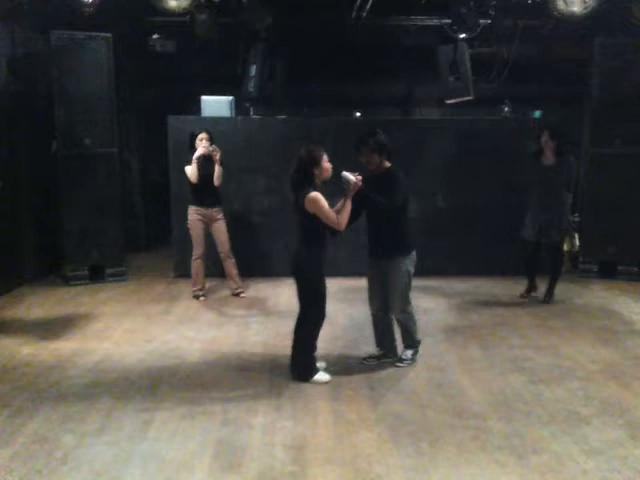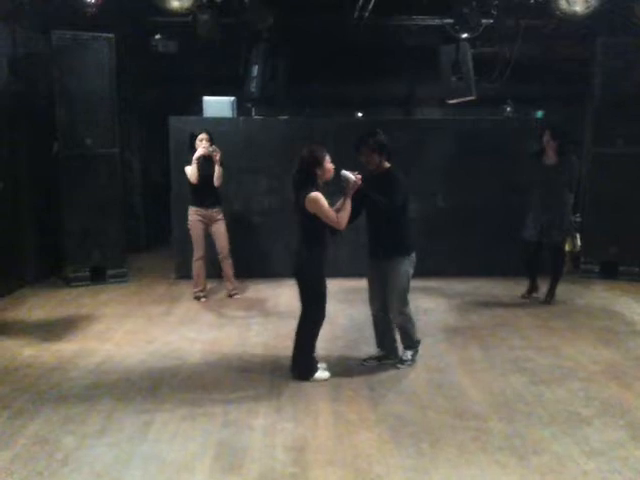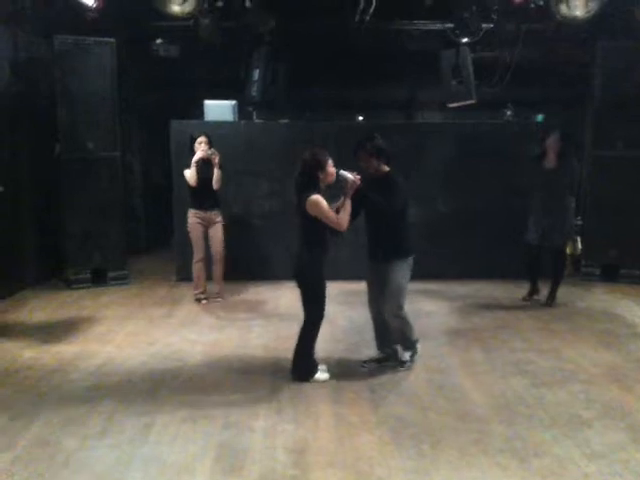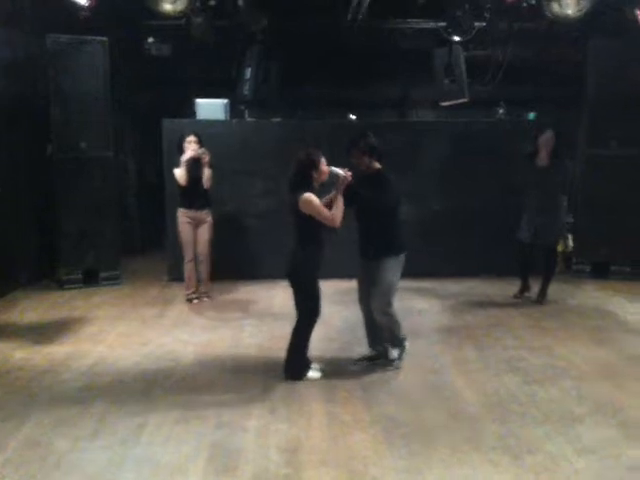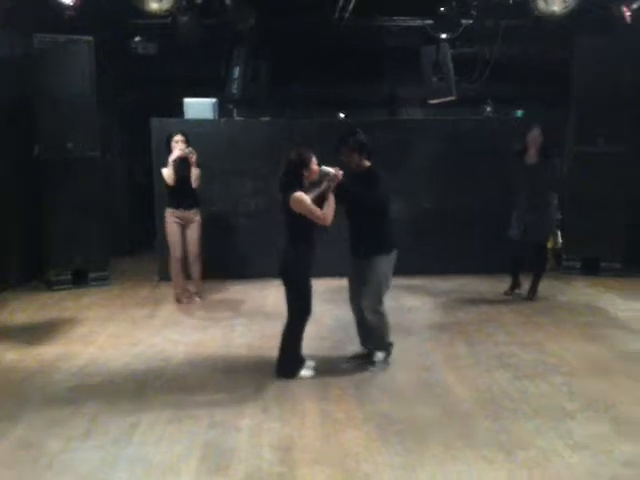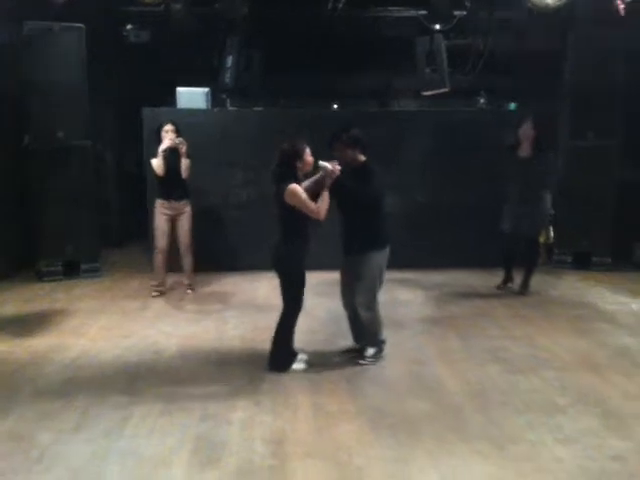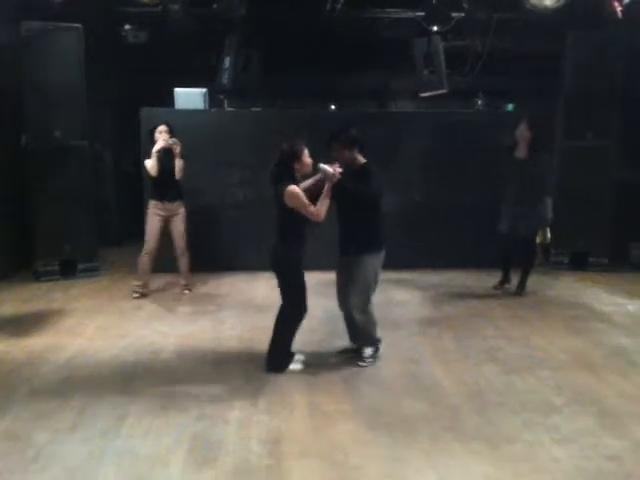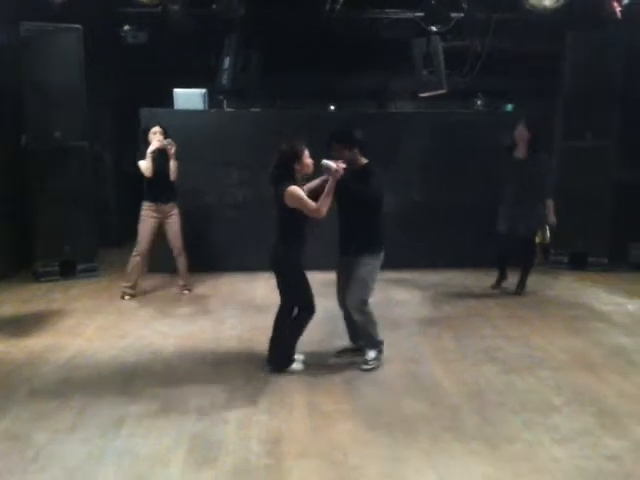
dt=0.1s
person 1, frame 1
left shoulder: (396, 180)
right shoulder: (369, 180)
left elbow: (390, 209)
right elbow: (356, 211)
left wrist: (362, 191)
left hip: (400, 253)
right hip: (376, 253)
left knee: (400, 306)
right knee: (377, 306)
left ankle: (412, 346)
right ankle: (387, 349)
person 1, frame 2
left shoulder: (395, 180)
right shoulder: (368, 180)
left elbow: (390, 208)
right elbow: (356, 211)
left wrist: (362, 190)
left hip: (399, 254)
right hip: (376, 254)
left knee: (397, 307)
right knee: (378, 307)
left ankle: (411, 347)
right ankle: (387, 350)
person 1, frame 3
left shoulder: (394, 184)
right shoulder: (368, 184)
left elbow: (389, 211)
right elbow: (353, 213)
left wrist: (362, 191)
left hip: (398, 256)
right hip: (376, 256)
left knee: (392, 308)
right knee: (376, 308)
left ankle: (409, 347)
right ankle: (387, 352)
person 1, frame 4
left shoulder: (385, 182)
right shoulder: (359, 181)
left elbow: (382, 207)
right elbow: (344, 207)
left wrist: (353, 188)
left hip: (390, 253)
right hip: (368, 253)
left knee: (380, 305)
right knee: (367, 305)
left ankle: (397, 344)
right ankle: (379, 350)
person 1, frame 5
left shoulder: (375, 179)
right shoulder: (350, 180)
left elbow: (372, 203)
right elbow: (334, 205)
left wrist: (343, 186)
left hip: (380, 252)
right hip: (359, 251)
left knee: (371, 304)
right knee: (357, 304)
left ankle: (384, 347)
right ankle: (370, 347)
person 1, frame 6
left shoulder: (370, 174)
right shoulder: (344, 174)
left elbow: (368, 198)
left wrist: (339, 180)
left hip: (373, 247)
right hip: (351, 246)
left knee: (365, 300)
right knee: (349, 299)
left ankle: (375, 345)
right ankle: (362, 342)
person 1, frame 7
left shoulder: (369, 175)
right shoulder: (345, 176)
left elbow: (367, 199)
left wrist: (339, 182)
left hip: (369, 250)
right hip: (347, 248)
left knee: (359, 301)
right knee: (345, 301)
left ankle: (372, 344)
right ankle: (358, 343)
person 1, frame 8
left shoulder: (370, 176)
right shoulder: (346, 175)
left elbow: (369, 197)
left wrist: (342, 179)
left hip: (369, 250)
right hip: (347, 248)
left knee: (356, 301)
right knee: (345, 300)
left ankle: (374, 346)
right ankle: (358, 343)
person 2, frame 1
left shoulder: (306, 192)
right shoulder: (312, 196)
left elbow: (329, 216)
right elbow: (339, 224)
left wrist: (346, 196)
right wrist: (351, 195)
left hip: (306, 259)
right hip: (309, 262)
left knee: (308, 312)
right knee: (315, 314)
left ankle: (302, 361)
right ankle: (304, 370)
person 2, frame 2
left shoulder: (308, 193)
right shoulder: (313, 196)
left elbow: (329, 215)
right elbow: (339, 223)
left wrist: (346, 195)
right wrist: (350, 193)
left hip: (307, 259)
right hip: (310, 262)
left knee: (309, 312)
right knee: (315, 314)
left ankle: (303, 361)
right ankle: (304, 369)
person 2, frame 3
left shoulder: (312, 196)
right shoulder: (313, 199)
left elbow: (330, 216)
right elbow: (341, 224)
left wrist: (346, 195)
right wrist: (349, 195)
left hip: (310, 263)
right hip: (309, 265)
left knee: (314, 314)
right knee: (314, 316)
left ankle: (306, 362)
right ankle: (303, 370)
person 2, frame 4
left shoulder: (306, 195)
right shoulder: (306, 197)
left elbow: (322, 210)
right elbow: (334, 220)
left wrist: (337, 191)
right wrist: (340, 190)
left hip: (305, 262)
right hip: (304, 264)
left knee: (309, 313)
right knee: (307, 314)
left ankle: (299, 361)
right ankle: (296, 369)
person 2, frame 5
left shoulder: (297, 193)
right shoulder: (297, 197)
left elbow: (311, 200)
right elbow: (325, 219)
left wrist: (327, 185)
right wrist: (331, 188)
left hip: (298, 260)
right hip: (296, 262)
left knee: (301, 311)
right knee: (299, 313)
left ankle: (294, 359)
right ankle: (288, 366)
person 2, frame 6
left shoulder: (292, 185)
right shoulder: (291, 189)
left elbow: (304, 189)
right elbow: (319, 213)
left wrist: (322, 176)
right wrist: (327, 183)
left hip: (291, 253)
right hip: (289, 255)
left knee: (293, 304)
right knee: (292, 306)
left ankle: (285, 353)
right ankle: (280, 360)
person 2, frame 7
left shoulder: (289, 186)
right shoulder: (290, 190)
left elbow: (302, 188)
right elbow: (318, 215)
left wrist: (322, 176)
right wrist: (329, 185)
left hip: (286, 254)
right hip: (288, 257)
left knee: (290, 304)
right knee: (298, 307)
left ankle: (281, 353)
right ankle: (278, 360)
person 2, frame 8
left shoulder: (290, 187)
right shoulder: (290, 191)
left elbow: (305, 190)
right elbow: (319, 211)
left wrist: (327, 177)
right wrist: (333, 181)
left hip: (286, 255)
right hip: (287, 257)
left knee: (289, 304)
right knee: (306, 307)
left ankle: (280, 353)
right ankle: (280, 359)
person 3, frame 1
left shoulder: (565, 162)
right shoulder: (535, 161)
left elbow: (569, 189)
right elbow: (531, 186)
left wrist: (565, 210)
left hip: (557, 214)
right hip: (536, 212)
left knee: (555, 252)
right knee: (530, 250)
left ankle: (551, 289)
right ankle: (531, 284)
person 3, frame 2
left shoulder: (567, 162)
right shoulder: (537, 160)
left elbow: (571, 189)
right elbow: (532, 186)
left wrist: (567, 210)
right wrist: (531, 208)
left hip: (558, 214)
right hip: (537, 212)
left knee: (556, 252)
right knee: (531, 250)
left ankle: (552, 290)
right ankle: (532, 285)
person 3, frame 3
left shoulder: (568, 165)
right shoulder: (537, 164)
left elbow: (572, 192)
right elbow: (533, 190)
left wrist: (570, 214)
left hip: (560, 217)
right hip: (538, 216)
left knee: (557, 255)
right knee: (533, 252)
left ankle: (552, 293)
right ankle: (533, 288)
person 3, frame 4
left shoulder: (559, 164)
right shoulder: (530, 162)
left elbow: (563, 191)
right elbow: (525, 188)
left wrist: (562, 213)
left hip: (552, 215)
right hip: (531, 214)
left knee: (549, 252)
right knee: (525, 250)
left ankle: (543, 290)
right ankle: (524, 285)
person 3, frame 5
left shoulder: (548, 163)
right shoulder: (519, 161)
left elbow: (552, 189)
right elbow: (516, 187)
left wrist: (552, 209)
left hip: (542, 213)
right hip: (521, 211)
left knee: (539, 249)
right knee: (517, 248)
left ankle: (534, 287)
right ankle: (515, 282)
person 3, frame 6
left shoulder: (543, 157)
right shoulder: (512, 155)
left elbow: (547, 186)
right elbow: (509, 181)
left wrist: (546, 208)
right wrist: (508, 201)
left hip: (533, 207)
right hip: (513, 206)
left knee: (531, 243)
right knee: (509, 242)
left ankle: (526, 281)
right ankle: (507, 276)
person 3, frame 7
left shoulder: (540, 158)
right shoulder: (510, 156)
left elbow: (546, 187)
right elbow: (507, 183)
left wrist: (547, 211)
right wrist: (505, 203)
left hip: (531, 209)
right hip: (510, 206)
left knee: (527, 244)
right knee: (506, 243)
left ankle: (523, 282)
right ankle: (505, 277)
person 3, frame 8
left shoulder: (539, 159)
right shoulder: (509, 156)
left elbow: (546, 187)
right elbow: (505, 183)
left wrist: (550, 213)
right wrist: (504, 203)
left hip: (529, 208)
right hip: (509, 206)
left knee: (527, 244)
right knee: (505, 243)
left ankle: (522, 281)
right ankle: (501, 275)
person 4, frame 1
left shoulder: (215, 160)
right shoulder: (190, 161)
left elbow: (217, 182)
right elbow: (193, 179)
left wrist: (217, 161)
right wrist: (196, 158)
left hip: (216, 210)
right hip: (196, 211)
left knee: (225, 250)
right knee: (198, 252)
left ankle: (236, 287)
right ankle: (198, 290)
person 4, frame 2
left shoulder: (215, 161)
right shoulder: (190, 161)
left elbow: (217, 183)
right elbow: (193, 180)
left wrist: (217, 162)
right wrist: (195, 158)
left hip: (215, 211)
right hip: (197, 211)
left knee: (224, 251)
right knee: (199, 253)
left ankle: (232, 288)
right ankle: (199, 291)
person 4, frame 3
left shoulder: (213, 164)
right shoulder: (190, 164)
left elbow: (216, 186)
right elbow: (192, 182)
left wrist: (216, 165)
right wrist: (194, 162)
left hip: (214, 214)
right hip: (196, 214)
left knee: (218, 253)
right knee: (199, 256)
left ankle: (217, 291)
right ankle: (200, 292)
person 4, frame 4
left shoulder: (203, 163)
right shoulder: (179, 164)
left elbow: (207, 185)
right elbow: (182, 182)
left wrist: (206, 164)
right wrist: (184, 161)
left hip: (204, 213)
right hip: (185, 213)
left knee: (203, 254)
right knee: (189, 255)
left ankle: (204, 291)
right ankle: (191, 292)
person 4, frame 5
left shoulder: (191, 162)
right shoulder: (167, 163)
left elbow: (195, 184)
right elbow: (170, 181)
left wrist: (193, 164)
right wrist: (172, 161)
left hip: (192, 213)
right hip: (173, 213)
left knee: (194, 254)
right knee: (176, 255)
left ankle: (196, 291)
right ankle: (180, 292)
person 4, frame 6
left shoulder: (181, 153)
right shoulder: (157, 154)
left elbow: (185, 175)
right elbow: (160, 172)
left wrist: (183, 154)
right wrist: (161, 151)
left hip: (183, 204)
right hip: (163, 204)
left knee: (185, 246)
right knee: (161, 247)
left ankle: (189, 283)
right ankle: (158, 285)
person 4, frame 7
left shoulder: (175, 153)
right shoulder: (150, 154)
left elbow: (179, 175)
right elbow: (153, 172)
left wrist: (177, 155)
right wrist: (155, 152)
left hip: (176, 205)
right hip: (156, 205)
left knee: (181, 247)
right knee: (150, 247)
left ankle: (185, 283)
right ankle: (140, 286)
person 4, frame 8
left shoulder: (169, 154)
right shoulder: (144, 156)
left elbow: (173, 177)
right elbow: (147, 173)
left wrist: (172, 156)
right wrist: (150, 152)
left hip: (170, 207)
right hip: (150, 207)
left knee: (178, 247)
right knee: (141, 249)
left ankle: (184, 284)
right ankle: (129, 288)
